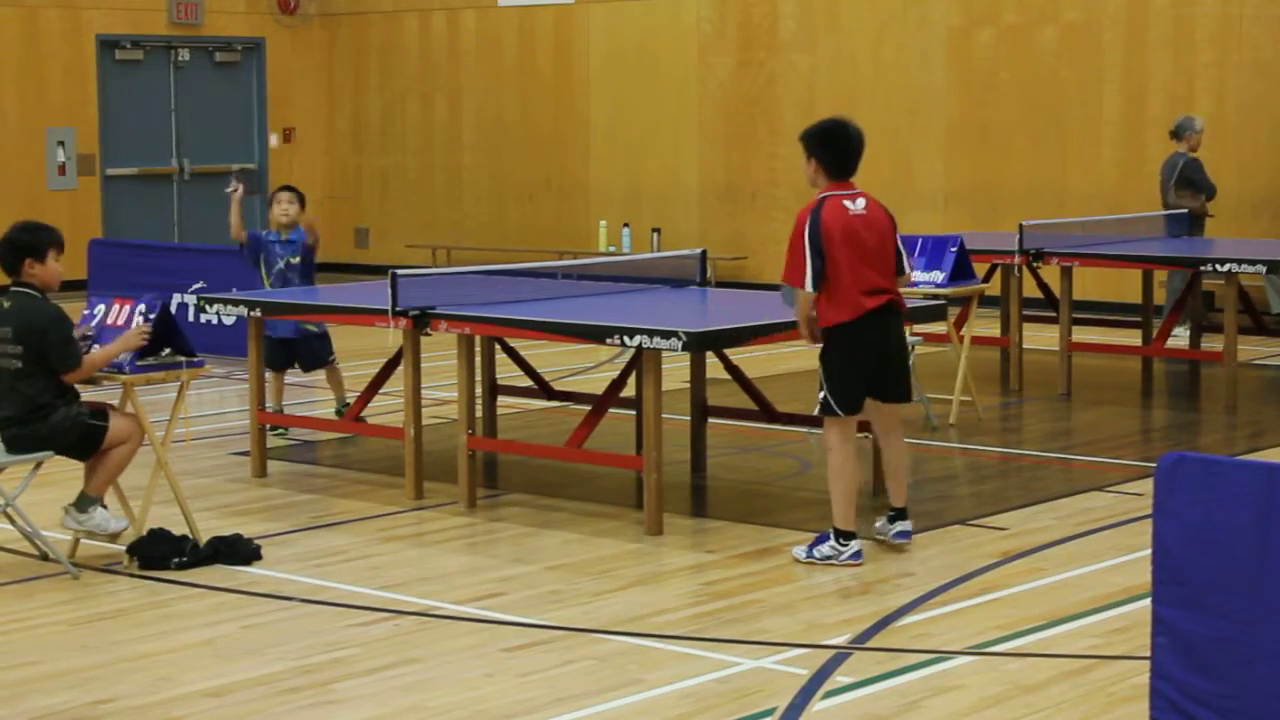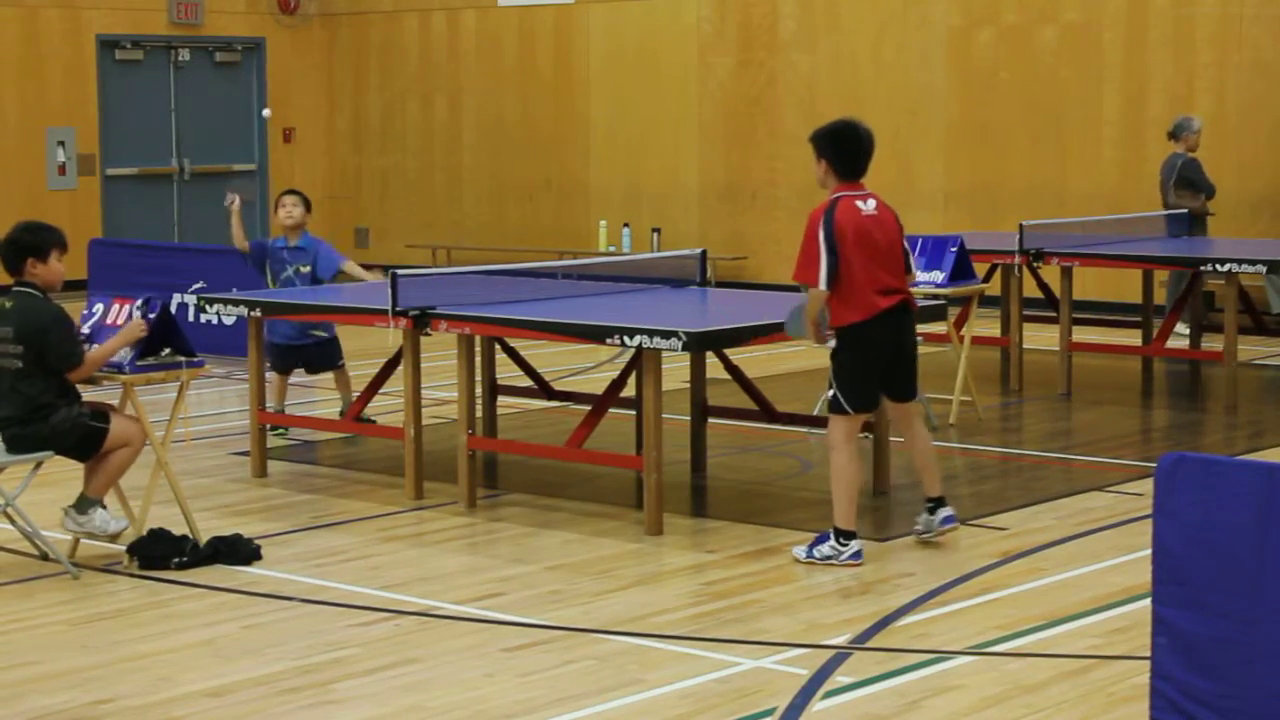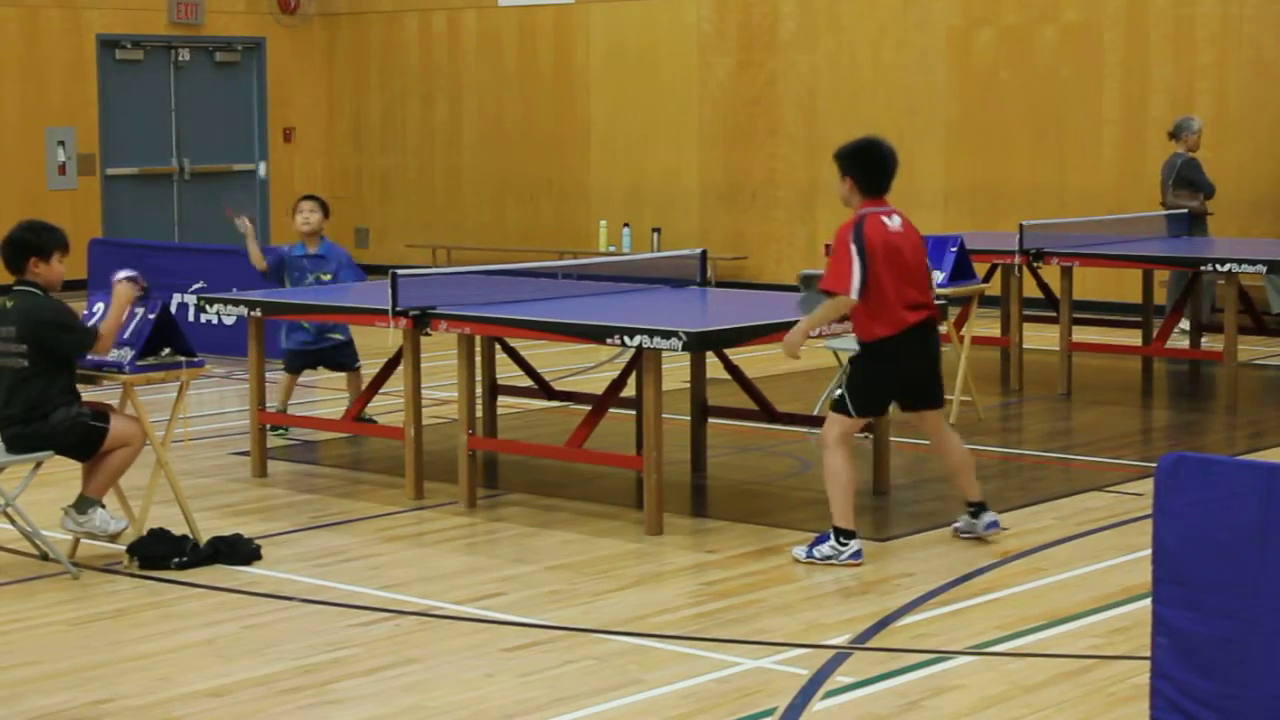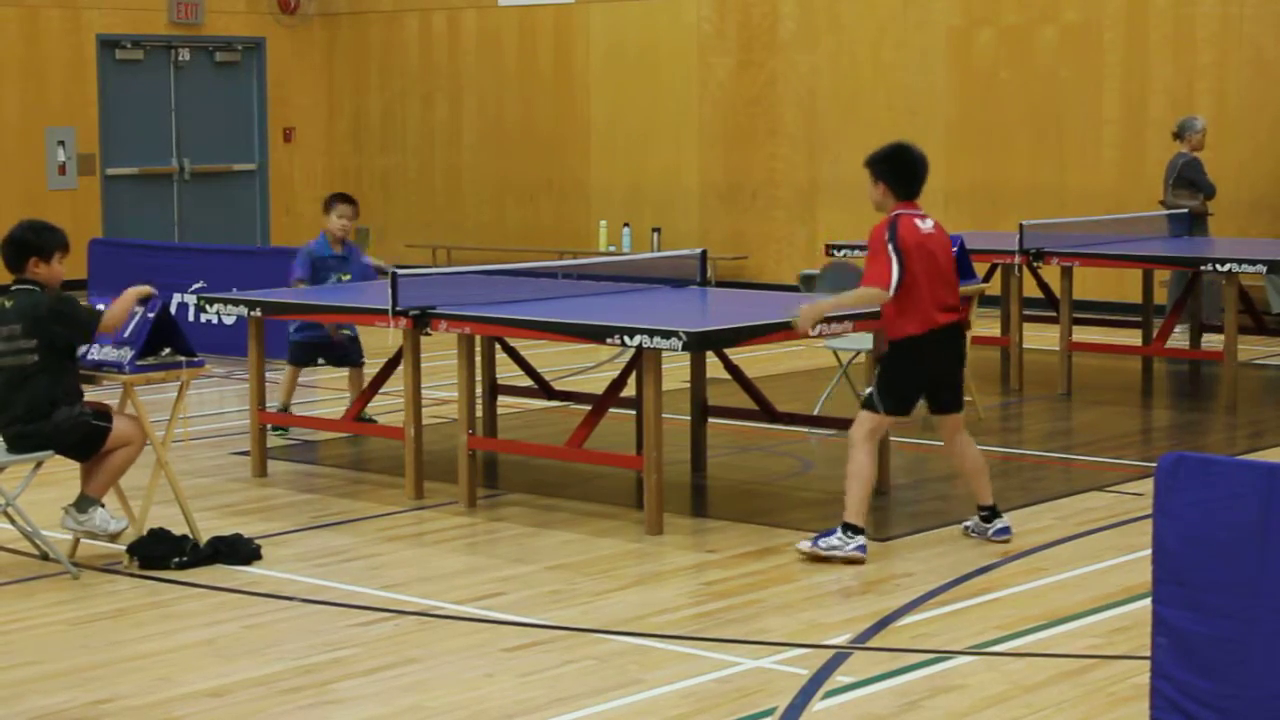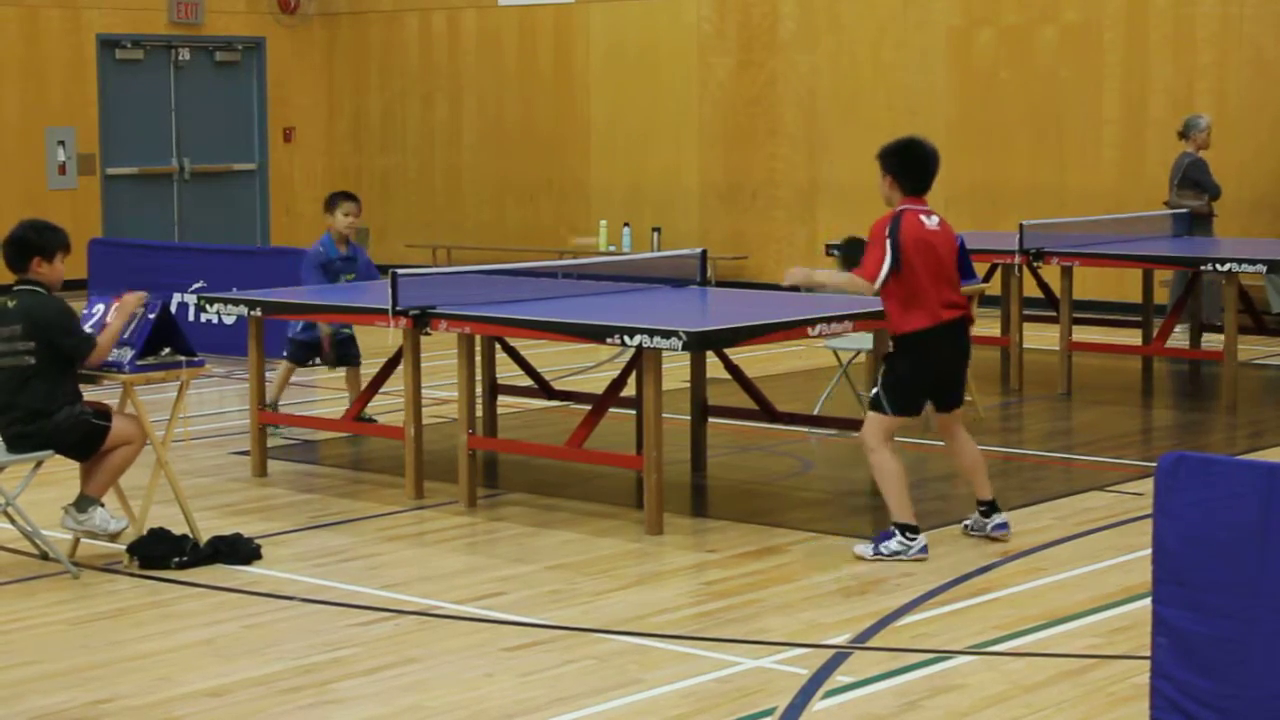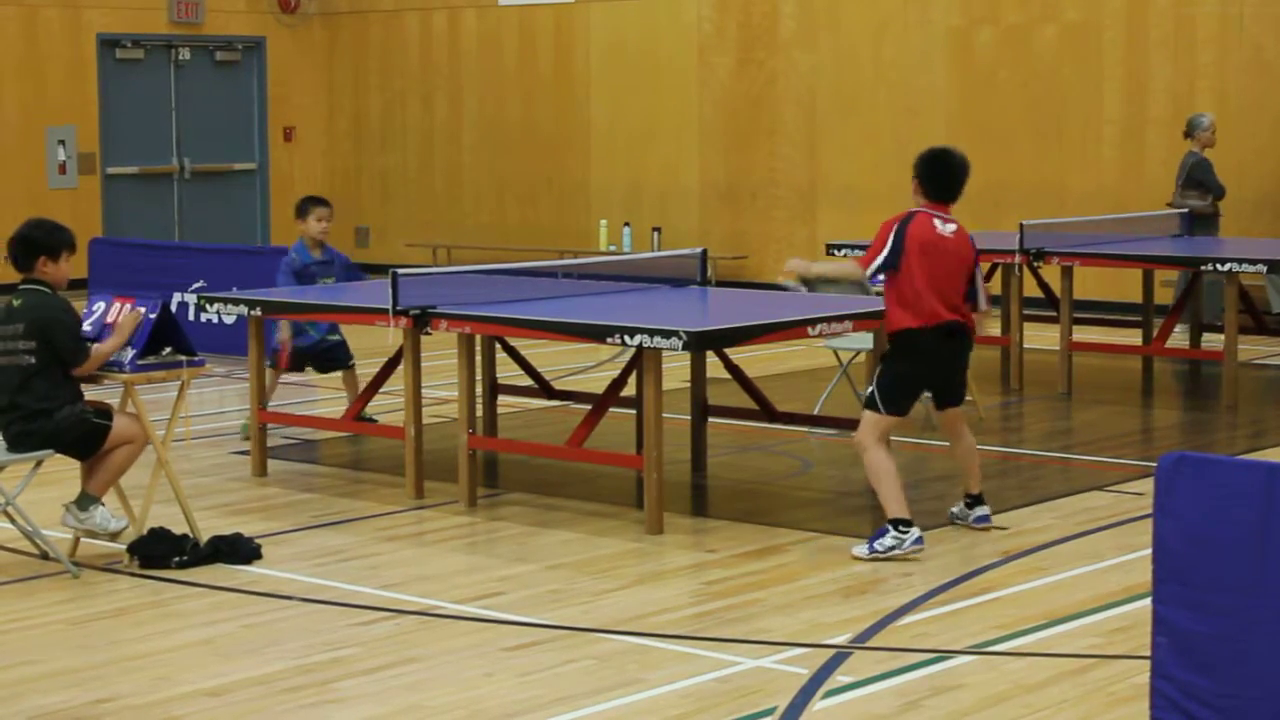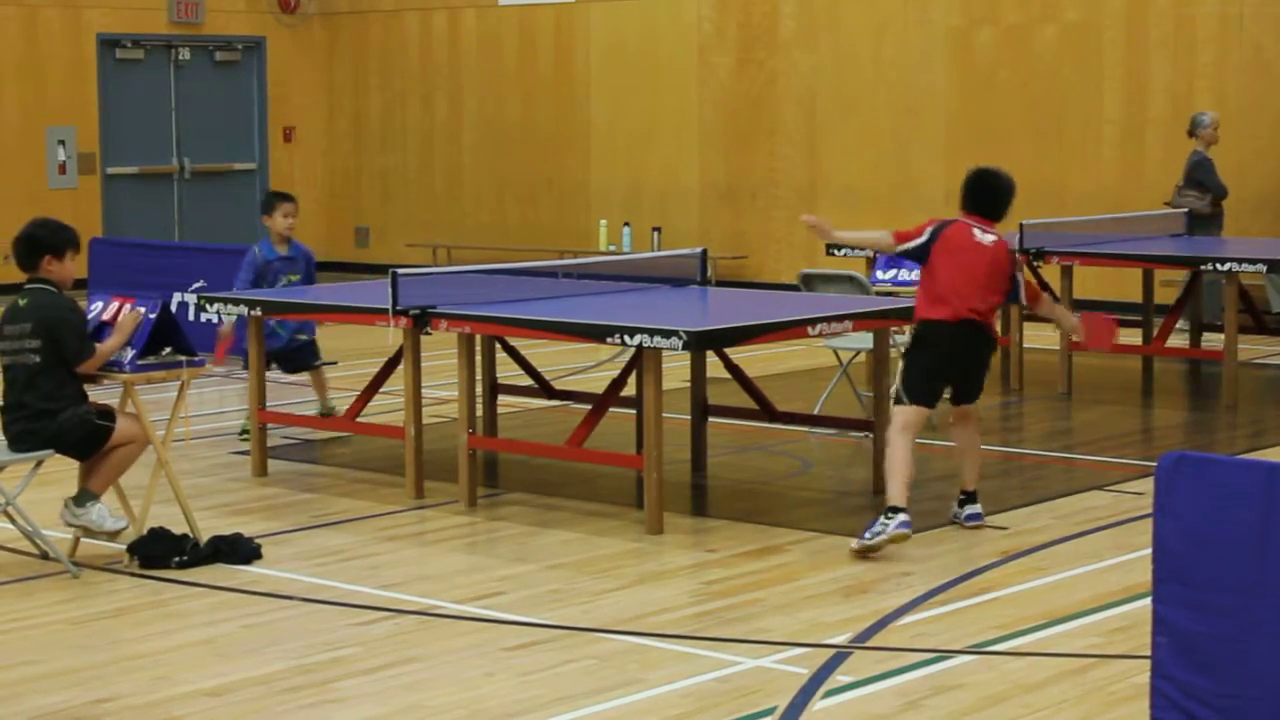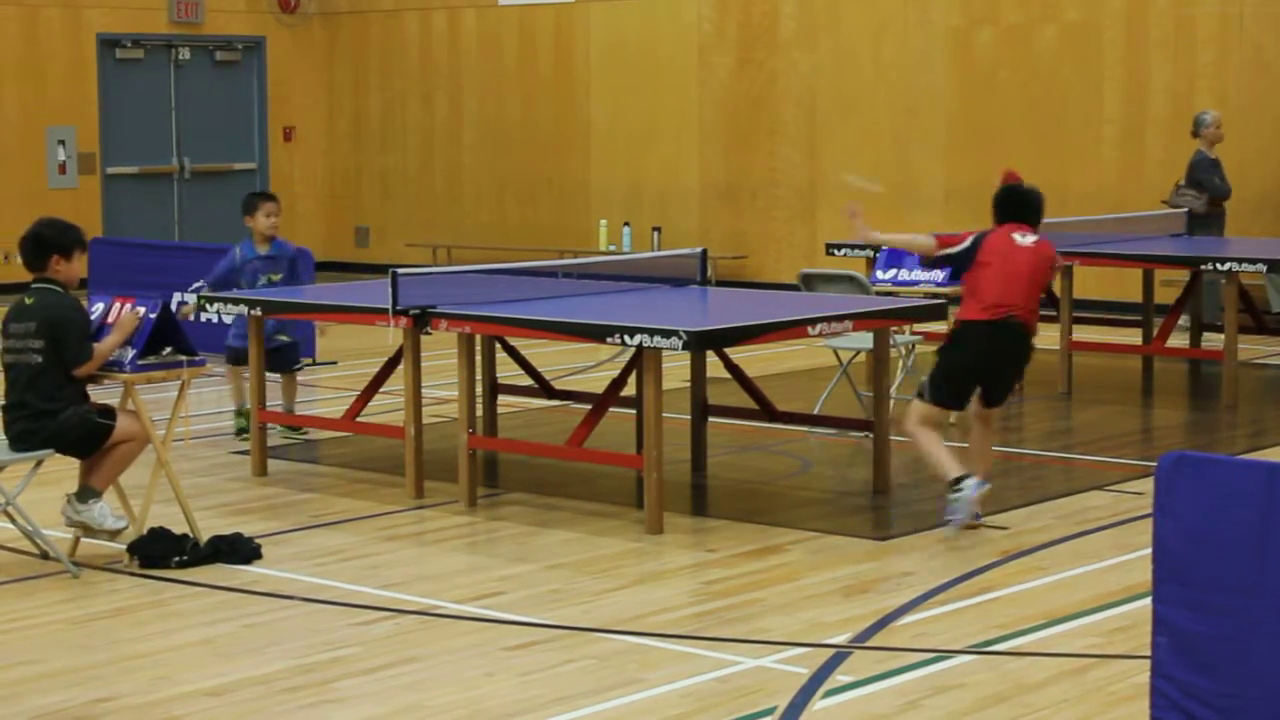
dt=0.2s
person 1, frame 1
left shoulder: (814, 216)
right shoulder: (878, 211)
left elbow: (806, 289)
right elbow: (901, 276)
left wrist: (804, 322)
left hip: (847, 333)
right hip: (888, 325)
left knee: (838, 437)
right knee: (889, 425)
left ankle: (843, 540)
right ankle: (898, 518)
person 1, frame 2
left shoulder: (827, 216)
right shoulder: (885, 211)
left elbow: (819, 289)
right elbow: (906, 274)
left wrist: (813, 323)
left hip: (861, 333)
right hip: (900, 324)
left knee: (842, 436)
right knee: (909, 420)
left ankle: (843, 540)
right ankle: (937, 507)
person 1, frame 3
left shoulder: (854, 231)
right shoulder: (906, 226)
left elbow: (846, 298)
left wrist: (802, 329)
left hip: (884, 348)
right hip: (922, 339)
left knee: (834, 436)
right knee: (937, 427)
left ankle: (843, 539)
right ankle: (979, 512)
person 1, frame 4
left shoulder: (889, 232)
right shoulder: (937, 230)
left elbow: (880, 292)
left wrist: (822, 307)
left hip: (913, 347)
right hip: (949, 340)
left knee: (862, 435)
right knee: (955, 431)
left ankle: (850, 534)
right ankle: (991, 518)
person 1, frame 5
left shoulder: (890, 226)
right shoulder: (943, 228)
left elbow: (866, 283)
left wrist: (812, 277)
left hip: (917, 344)
right hip: (954, 338)
left knee: (875, 438)
right knee: (952, 428)
left ankle: (907, 535)
right ankle: (990, 514)
person 1, frame 6
left shoulder: (902, 226)
right shoulder: (966, 240)
left elbow: (863, 270)
right elbow: (980, 306)
left wrist: (810, 268)
left hip: (913, 344)
right hip: (955, 341)
left knee: (869, 437)
right knee: (954, 423)
left ankle: (901, 530)
right ankle: (976, 505)
person 1, frame 7
left shoulder: (941, 231)
right shoulder: (1005, 252)
left elbow: (888, 242)
right elbow: (1034, 300)
left wrist: (835, 236)
right wrist: (1070, 320)
left hip: (935, 336)
right hip: (977, 341)
left knee: (901, 430)
right knee: (964, 416)
left ankle: (896, 514)
right ankle: (969, 502)
person 1, frame 8
left shoulder: (984, 240)
right shoulder: (1046, 252)
left elbow: (930, 246)
left wrist: (872, 236)
left hip: (973, 335)
right hip: (1015, 341)
left knee: (919, 422)
right knee: (983, 417)
left ankle: (963, 484)
right ankle: (965, 500)
person 2, frame 1
right shoulder: (44, 313)
right elbow: (73, 372)
left wrist: (70, 340)
right wrist: (121, 344)
right hip: (40, 424)
left knee: (106, 417)
right knee: (131, 428)
left ankle: (90, 505)
right ankle: (83, 509)
person 2, frame 2
right shoulder: (45, 313)
right elbow: (76, 370)
left wrist: (70, 338)
right wrist: (121, 338)
right hip: (42, 424)
left knee: (107, 418)
right knee: (134, 432)
left ankle: (89, 506)
right ankle: (84, 511)
person 2, frame 3
right shoulder: (47, 310)
right elbow: (99, 343)
left wrist: (72, 334)
right wrist: (121, 301)
right hip: (42, 423)
left knee: (104, 417)
right knee: (133, 432)
left ankle: (87, 506)
right ankle: (83, 511)
person 2, frame 4
right shoulder: (51, 305)
right elbow: (108, 323)
right wrist: (132, 294)
right hip: (44, 423)
left knee: (105, 418)
right knee: (134, 431)
left ankle: (88, 506)
right ankle: (84, 510)
person 2, frame 5
right shoulder: (49, 308)
right elbow: (93, 355)
right wrist: (124, 312)
right hip: (46, 423)
left knee: (103, 418)
right knee: (134, 431)
left ankle: (87, 506)
right ankle: (84, 509)
person 2, frame 6
right shoulder: (53, 307)
right elbow: (81, 365)
left wrist: (81, 338)
right wrist: (120, 336)
right hip: (47, 422)
left knee: (104, 417)
right knee: (136, 431)
left ankle: (87, 507)
right ankle: (85, 507)
person 2, frame 7
right shoulder: (60, 307)
right elbow: (85, 363)
left wrist: (89, 332)
right wrist: (120, 335)
right hip: (50, 422)
left knee: (104, 418)
right knee: (137, 431)
left ankle: (84, 506)
right ankle: (83, 503)
person 2, frame 8
right shoulder: (65, 307)
right elbow: (82, 366)
right wrist: (118, 334)
right hip: (51, 422)
left knee: (104, 419)
right knee: (138, 428)
left ankle: (84, 505)
right ankle: (85, 500)
person 3, frame 1
left shoulder: (304, 240)
right shoulder: (263, 240)
left elbow: (312, 239)
right elbow: (237, 235)
left wrist: (305, 222)
right wrist: (236, 201)
left hip: (307, 318)
right hip: (275, 319)
left knee: (328, 363)
right knee: (277, 370)
left ankle: (343, 407)
right ankle: (276, 414)
person 3, frame 2
left shoulder: (316, 247)
right shoulder: (270, 248)
left elbow: (341, 262)
right elbow: (240, 244)
left wrist: (366, 276)
right wrist: (235, 211)
left hip: (316, 323)
right hip: (283, 325)
left knee: (337, 367)
right knee: (282, 371)
left ankle: (349, 409)
right ankle: (277, 414)
person 3, frame 3
left shoulder: (337, 254)
right shoulder: (288, 255)
left elbow: (359, 283)
right elbow: (261, 265)
right wrist: (250, 235)
left hip: (332, 327)
right hip: (300, 328)
left knee: (353, 368)
right knee: (292, 372)
left ankle: (356, 412)
right ankle: (280, 414)
person 3, frame 4
left shoulder: (356, 256)
right shoulder: (311, 251)
right elbow: (300, 283)
left hip: (341, 322)
right hip: (309, 322)
left knee: (356, 365)
right knee: (294, 366)
left ankle: (356, 411)
right ankle: (282, 412)
person 3, frame 5
left shoulder: (358, 254)
right shoulder: (316, 254)
right wrist: (322, 322)
left hip: (341, 322)
right hip: (310, 322)
left knee: (353, 364)
right knee: (291, 363)
right ankle: (270, 407)
person 3, frame 6
left shoulder: (337, 259)
right shoulder: (291, 261)
left elbow: (358, 285)
right wrist: (285, 329)
left hip: (326, 327)
right hip: (298, 328)
left knee: (348, 366)
right knee: (274, 371)
left ankle: (356, 412)
person 3, frame 7
left shoulder: (303, 254)
right shoulder: (256, 255)
left elbow: (309, 289)
right elbow: (241, 291)
right wrist: (230, 321)
left hip: (297, 325)
right hip: (267, 325)
left knee: (314, 366)
left ankle: (326, 410)
right ankle: (254, 419)
person 3, frame 8
left shoulder: (288, 253)
right shoulder: (238, 255)
right elbow: (213, 283)
right wrist: (193, 304)
left hip: (281, 324)
right hip: (247, 323)
left knee: (289, 370)
right knee: (234, 366)
left ankle: (288, 416)
right ankle: (241, 414)
person 4, frame 1
left shoulder: (1169, 162)
right shoulder: (1190, 163)
right elbow: (1210, 192)
left wrist: (1191, 197)
right wrist: (1197, 196)
left hip: (1174, 222)
right hip: (1188, 224)
left knee: (1179, 271)
right knee: (1184, 272)
left ankle: (1181, 319)
person 4, frame 2
left shoulder: (1168, 163)
right shoulder: (1189, 163)
right elbow: (1210, 191)
left wrist: (1191, 195)
right wrist: (1197, 195)
left hip: (1175, 223)
right hip: (1190, 225)
left knee: (1179, 271)
right ankle: (1179, 318)
person 4, frame 3
left shoulder: (1169, 163)
right shoulder: (1188, 163)
right elbow: (1209, 191)
left wrist: (1191, 196)
right wrist: (1196, 195)
left hip: (1175, 224)
right hip: (1191, 225)
left knee: (1179, 272)
right knee: (1205, 273)
right ankle: (1192, 319)
person 4, frame 4
left shoulder: (1174, 163)
right shoulder: (1191, 163)
right elbow: (1210, 191)
left wrist: (1191, 196)
right wrist: (1198, 196)
left hip: (1177, 224)
right hip: (1192, 225)
left knee: (1180, 272)
right knee: (1208, 274)
left ankle: (1177, 320)
right ankle: (1210, 323)
person 4, frame 5
left shoulder: (1180, 162)
right shoulder: (1196, 163)
right elbow: (1215, 192)
left wrist: (1198, 197)
right wrist: (1203, 196)
right hip: (1197, 226)
left knee: (1183, 272)
right knee: (1210, 274)
left ankle: (1178, 320)
right ankle: (1211, 324)
person 4, frame 6
left shoulder: (1188, 161)
right shoulder: (1200, 163)
right elbow: (1219, 192)
left wrist: (1205, 196)
right wrist: (1208, 196)
left hip: (1191, 225)
right hip: (1202, 226)
left knee: (1189, 272)
right knee: (1211, 275)
right ankle: (1211, 324)
person 4, frame 7
left shoulder: (1198, 160)
right shoulder: (1201, 162)
left elbow: (1213, 191)
right elbow: (1221, 192)
left wrist: (1206, 197)
right wrist: (1209, 197)
left hip: (1200, 224)
right hip: (1204, 225)
right knee: (1211, 273)
left ankle: (1183, 317)
right ankle: (1211, 324)
person 4, frame 8
left shoulder: (1213, 160)
right shoulder: (1200, 162)
left elbow: (1224, 190)
right elbow: (1219, 192)
left wrist: (1209, 196)
right wrist: (1213, 195)
left hip: (1210, 224)
right hip: (1202, 226)
left knee: (1203, 272)
right knee: (1210, 273)
right ankle: (1210, 325)
